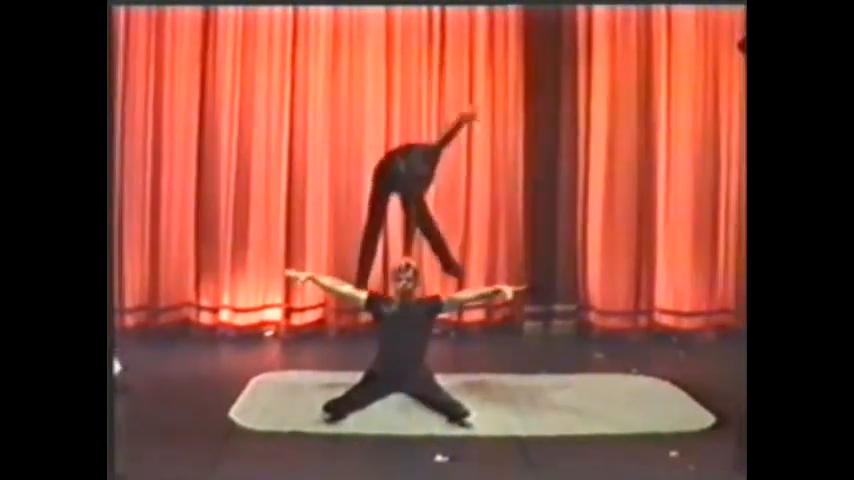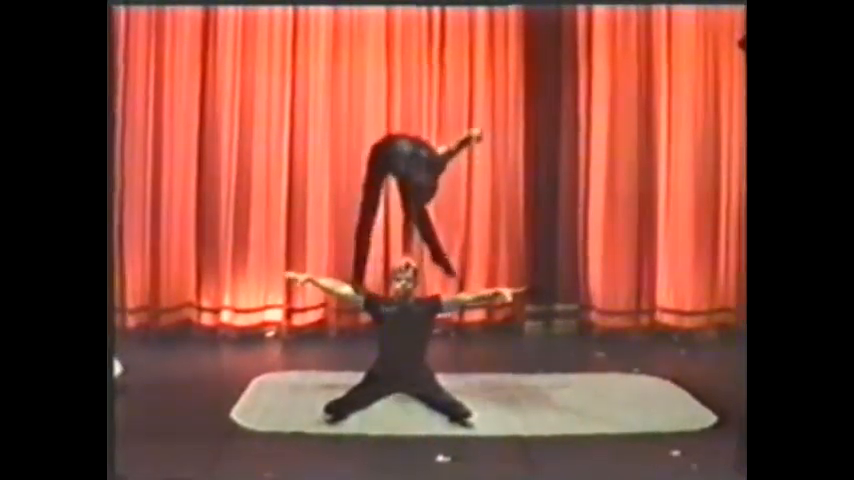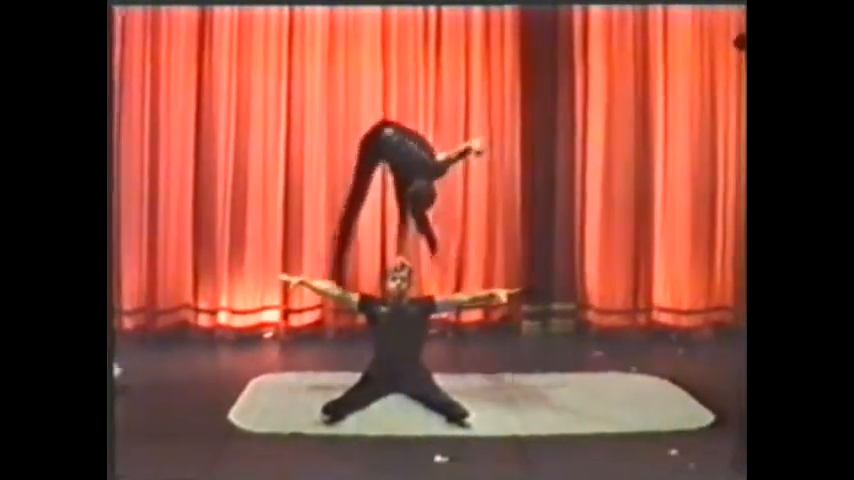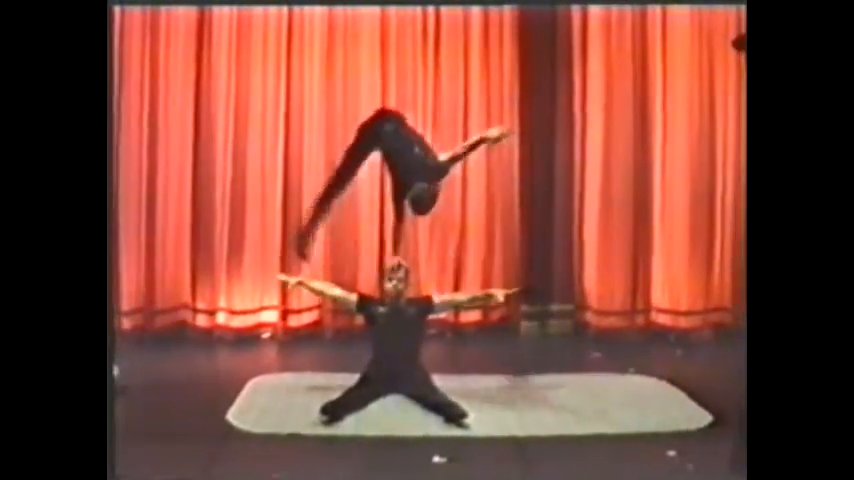
dt=0.2s
person 1, frame 1
left shoulder: (428, 306)
right shoulder: (380, 305)
left elbow: (464, 297)
right elbow: (344, 289)
left wrist: (495, 290)
right wrist: (312, 277)
left hip: (416, 374)
right hip: (382, 373)
left knee: (456, 412)
right knee: (340, 407)
person 1, frame 2
left shoulder: (427, 306)
right shoulder: (379, 305)
left elbow: (463, 299)
right elbow: (343, 289)
left wrist: (495, 293)
right wrist: (311, 279)
left hip: (417, 374)
right hip: (383, 373)
left knee: (458, 412)
right knee: (337, 410)
person 1, frame 3
left shoulder: (422, 306)
right shoulder: (373, 306)
left elbow: (458, 299)
right elbow: (336, 292)
left wrist: (489, 294)
right wrist: (304, 281)
left hip: (413, 374)
right hip: (380, 374)
left knee: (455, 412)
right knee: (337, 409)
person 1, frame 4
left shoulder: (419, 307)
right shoulder: (371, 306)
left elbow: (455, 299)
right elbow: (335, 292)
left wrist: (487, 295)
right wrist: (302, 281)
left hip: (411, 375)
right hip: (378, 374)
left knee: (453, 413)
right knee: (333, 411)
person 2, frame 1
left shoulder: (428, 156)
right elbow: (409, 220)
right hip: (387, 177)
left knee: (424, 221)
right knee: (374, 226)
left ankle: (449, 264)
right ankle: (362, 279)
person 2, frame 2
left shoulder: (435, 163)
right shoulder: (409, 183)
right elbow: (409, 222)
right wrist: (407, 256)
left knee: (419, 214)
right knee: (368, 215)
left ankle: (439, 258)
person 2, frame 3
left shoulder: (433, 168)
right shoulder: (405, 187)
right elbow: (403, 223)
right wrist: (399, 257)
right hip: (377, 142)
right knee: (356, 200)
person 2, frame 4
left shoulder: (435, 169)
right shoulder: (403, 187)
right elbow: (399, 223)
right wrist: (396, 257)
left hip: (392, 124)
right hip: (378, 129)
right knee: (342, 178)
right ankle: (310, 228)
